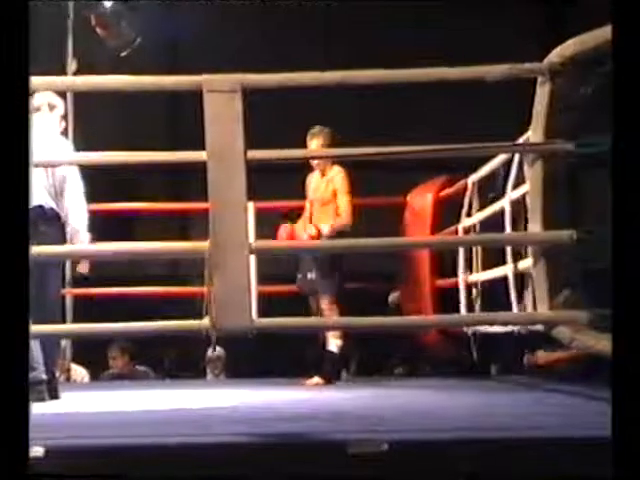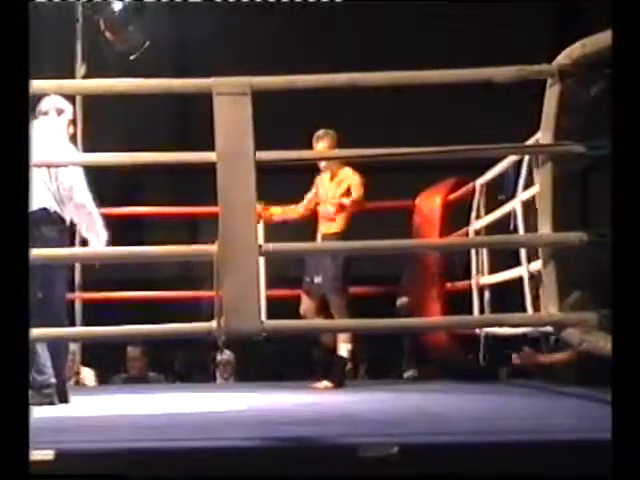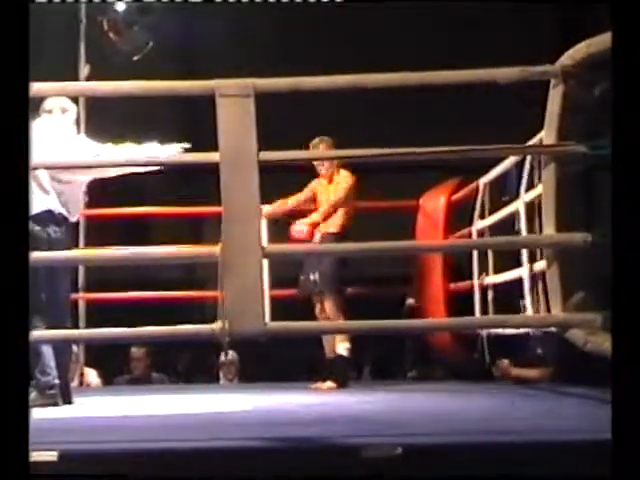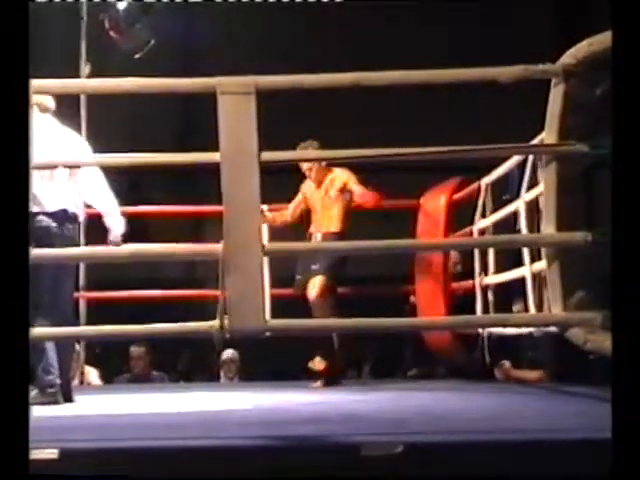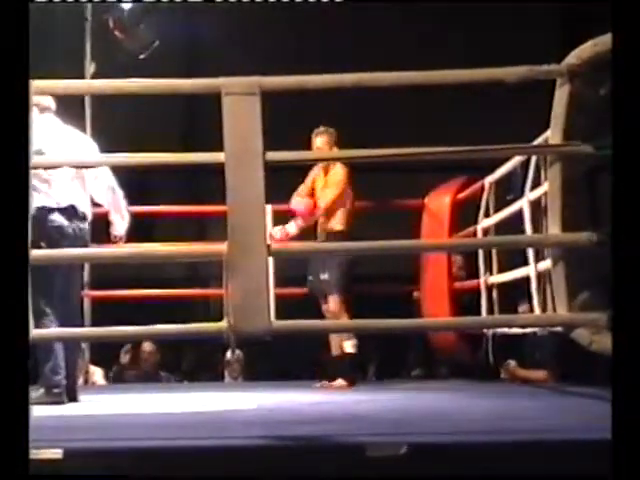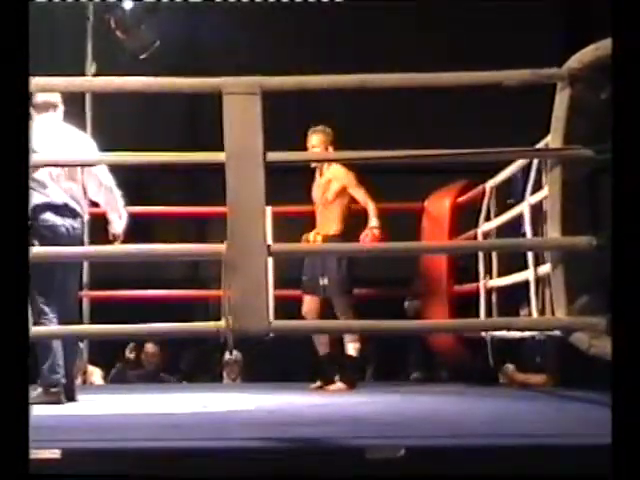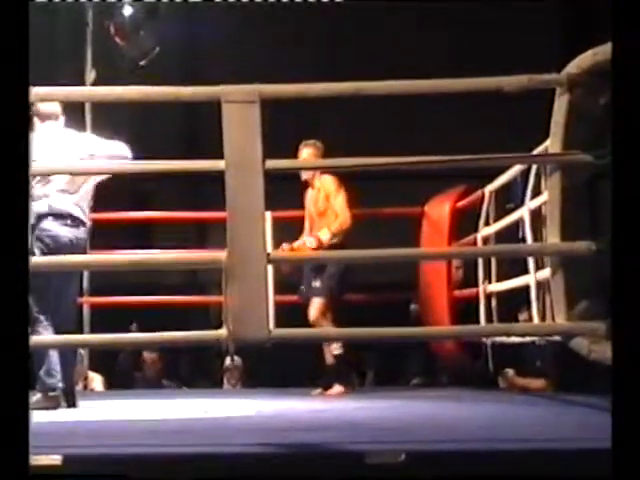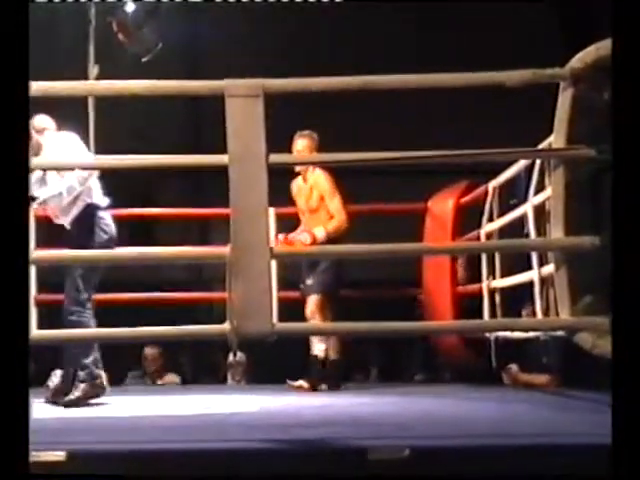
dt=0.5s
person 1, frame 1
right shoulder: (56, 142)
right elbow: (72, 196)
right wrist: (79, 240)
right hip: (45, 225)
left knee: (38, 304)
right knee: (47, 306)
right ankle: (47, 380)
person 1, frame 2
right shoulder: (59, 145)
right elbow: (77, 196)
right wrist: (97, 234)
left hip: (36, 227)
right hip: (48, 228)
left knee: (35, 309)
right knee: (53, 309)
left ankle: (43, 384)
right ankle: (55, 385)
person 1, frame 3
right shoulder: (65, 141)
right elbow: (111, 157)
right wrist: (162, 152)
left hip: (34, 227)
right hip: (52, 228)
left knee: (37, 309)
right knee: (57, 309)
left ankle: (47, 385)
right ankle: (60, 385)
person 1, frame 4
left shoulder: (33, 137)
right shoulder: (71, 139)
right elbow: (94, 184)
right wrist: (114, 222)
left hip: (38, 222)
right hip: (65, 225)
left knee: (40, 307)
right knee: (61, 306)
left ankle: (48, 384)
right ankle: (63, 383)
person 1, frame 5
left shoulder: (33, 136)
right shoulder: (79, 138)
right elbow: (105, 182)
right wrist: (119, 220)
left hip: (45, 222)
right hip: (77, 223)
left knee: (47, 305)
right knee: (70, 305)
left ankle: (53, 384)
right ankle: (69, 383)
person 1, frame 6
left shoulder: (32, 134)
right shoulder: (79, 138)
right elbow: (102, 181)
right wrist: (117, 218)
left hip: (42, 221)
right hip: (72, 223)
left knee: (45, 305)
right knee: (67, 305)
left ankle: (52, 383)
right ankle: (67, 383)
person 1, frame 7
left shoulder: (34, 141)
right shoulder: (81, 141)
right elbow: (122, 154)
right wrist: (92, 175)
left hip: (45, 229)
right hip: (76, 231)
left knee: (40, 313)
right knee: (65, 312)
left ankle: (49, 389)
right ankle: (66, 390)
person 1, frame 8
left shoulder: (63, 140)
right shoulder: (52, 158)
left elbow: (87, 169)
right elbow: (42, 187)
left wrist: (55, 198)
left hip: (90, 223)
right hip: (87, 226)
left knee: (77, 302)
right knee: (76, 302)
left ankle: (91, 376)
right ankle: (69, 382)
person 2, frame 1
left shoulder: (340, 176)
right shoulder: (311, 179)
left elbow: (345, 218)
left wrist: (320, 230)
right wrist: (297, 229)
left knee: (329, 306)
right knee: (317, 309)
left ankle: (329, 369)
right ankle: (332, 361)
person 2, frame 2
left shoulder: (350, 176)
right shoulder: (321, 180)
left elbow: (359, 194)
right elbow: (301, 209)
left wrist: (341, 204)
right wrist: (273, 212)
left hip: (335, 244)
right hip: (319, 245)
left knee: (338, 309)
right knee: (306, 310)
left ankle: (337, 373)
right ankle: (337, 357)
person 2, frame 3
left shoulder: (346, 179)
right shoulder: (317, 183)
left elbow: (333, 205)
right elbow: (296, 200)
left wrist: (309, 220)
right wrist: (268, 210)
left hip: (333, 244)
right hip: (314, 245)
left knee: (332, 310)
right knee: (320, 311)
left ankle: (340, 374)
right ankle: (330, 368)
person 2, frame 4
left shoulder: (341, 176)
right shoulder: (307, 186)
left elbow: (361, 193)
right elbow: (291, 214)
left wrist: (367, 196)
right wrist: (268, 216)
left hip: (333, 243)
right hip: (313, 244)
left knee: (314, 294)
right knee: (323, 304)
left ankle: (325, 351)
right ankle: (331, 368)
person 2, frame 5
left shoulder: (340, 172)
right shoulder: (315, 173)
left elbow: (322, 207)
right elbow: (299, 196)
left wrist: (291, 228)
right wrist: (301, 204)
left hip: (337, 241)
right hip: (320, 242)
left knee: (336, 306)
right knee: (328, 310)
left ankle: (349, 373)
right ankle: (336, 370)
person 2, frame 6
left shoulder: (341, 174)
right shoulder: (318, 175)
left elbow: (368, 202)
left wrist: (373, 224)
right hip: (317, 247)
left knee: (343, 312)
right knee: (309, 312)
left ankle: (348, 375)
right ankle: (328, 372)
person 2, frame 7
left shoulder: (330, 183)
right shoulder: (308, 193)
left elbow: (345, 219)
left wrist: (321, 238)
right wrist: (293, 247)
right hip: (314, 259)
left knee: (316, 315)
right knee: (323, 319)
left ankle: (343, 374)
right ankle: (332, 378)
person 2, frame 8
left shoulder: (322, 180)
right shoulder: (296, 185)
left elbow: (342, 220)
left wrist: (315, 235)
right wrist: (293, 238)
left knee: (312, 311)
right knee: (324, 315)
left ankle: (315, 376)
right ankle: (332, 376)
